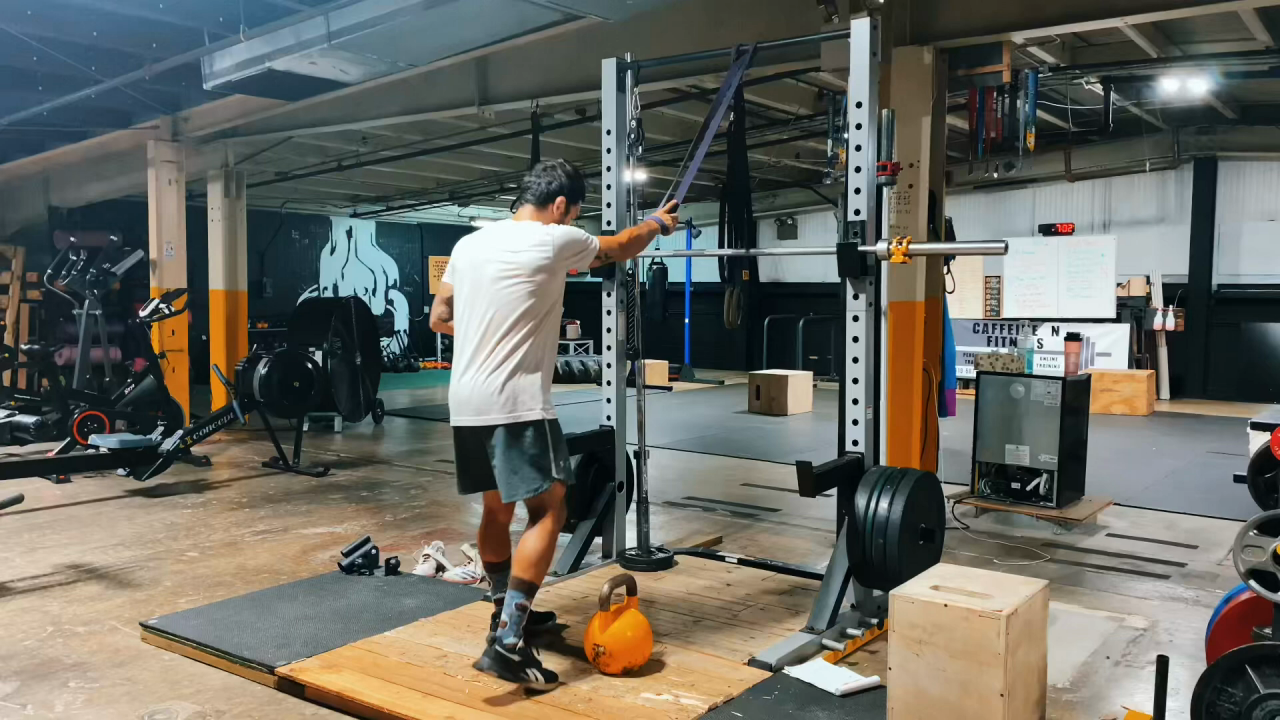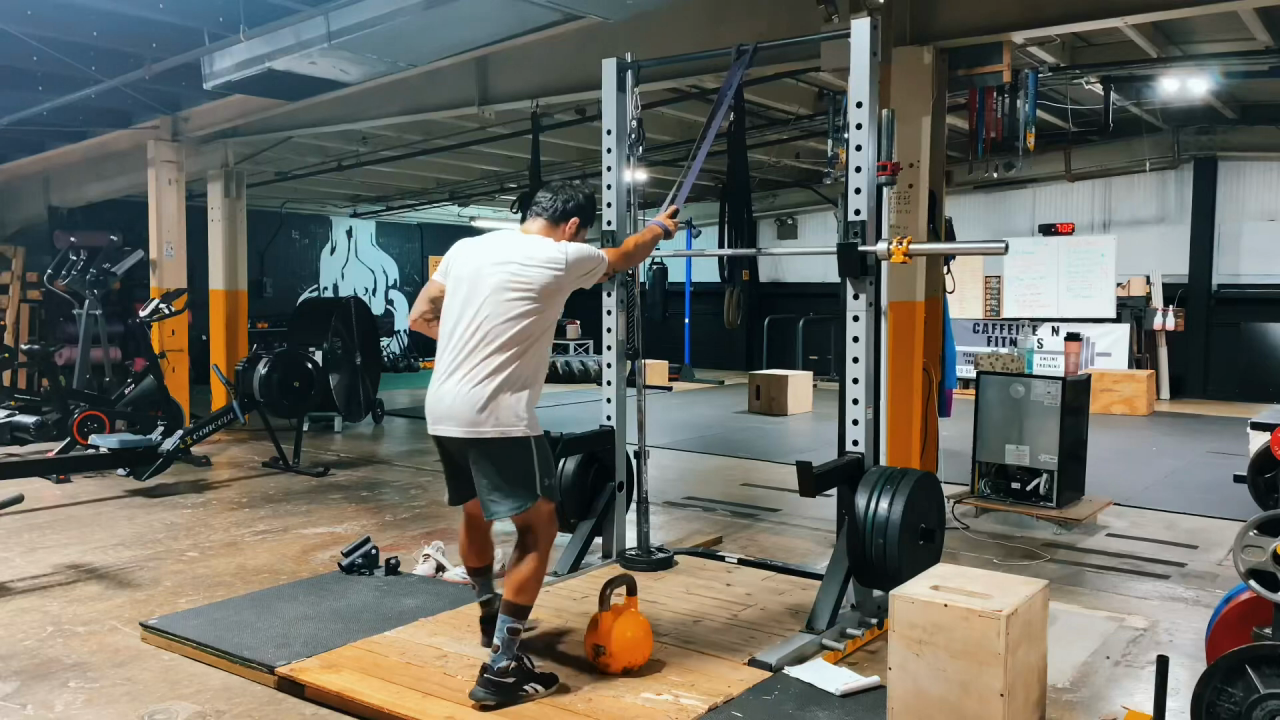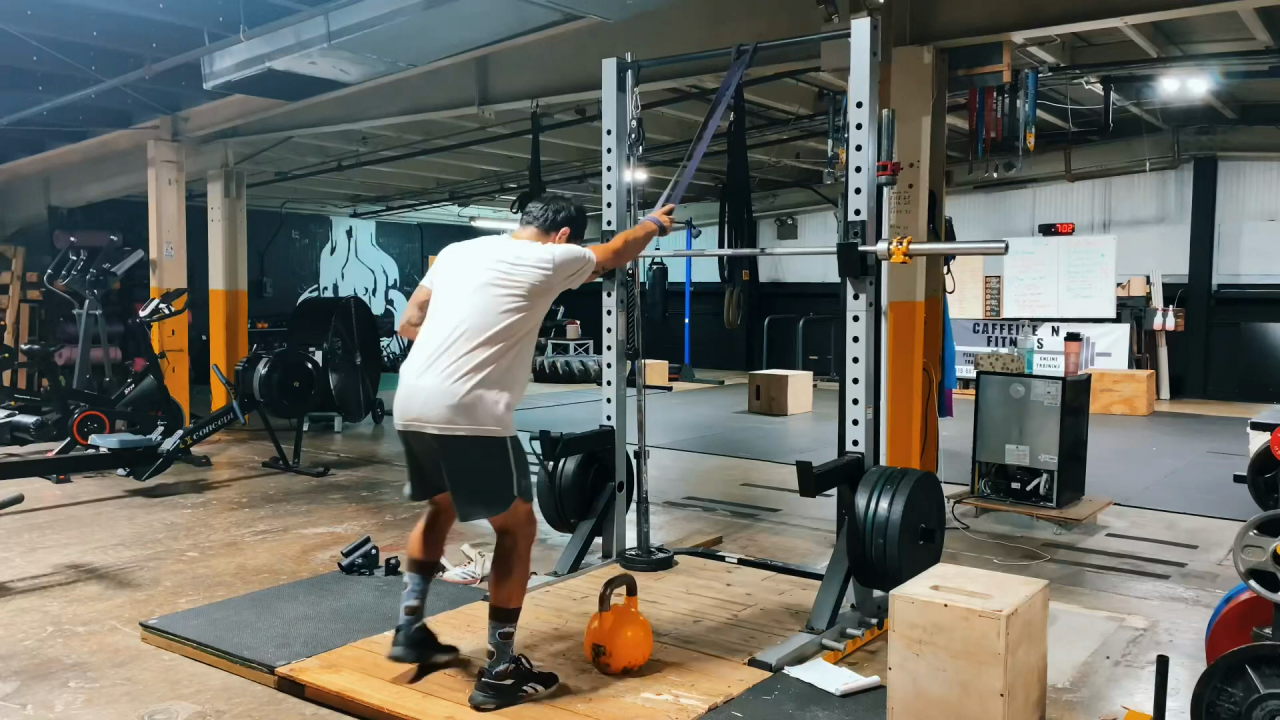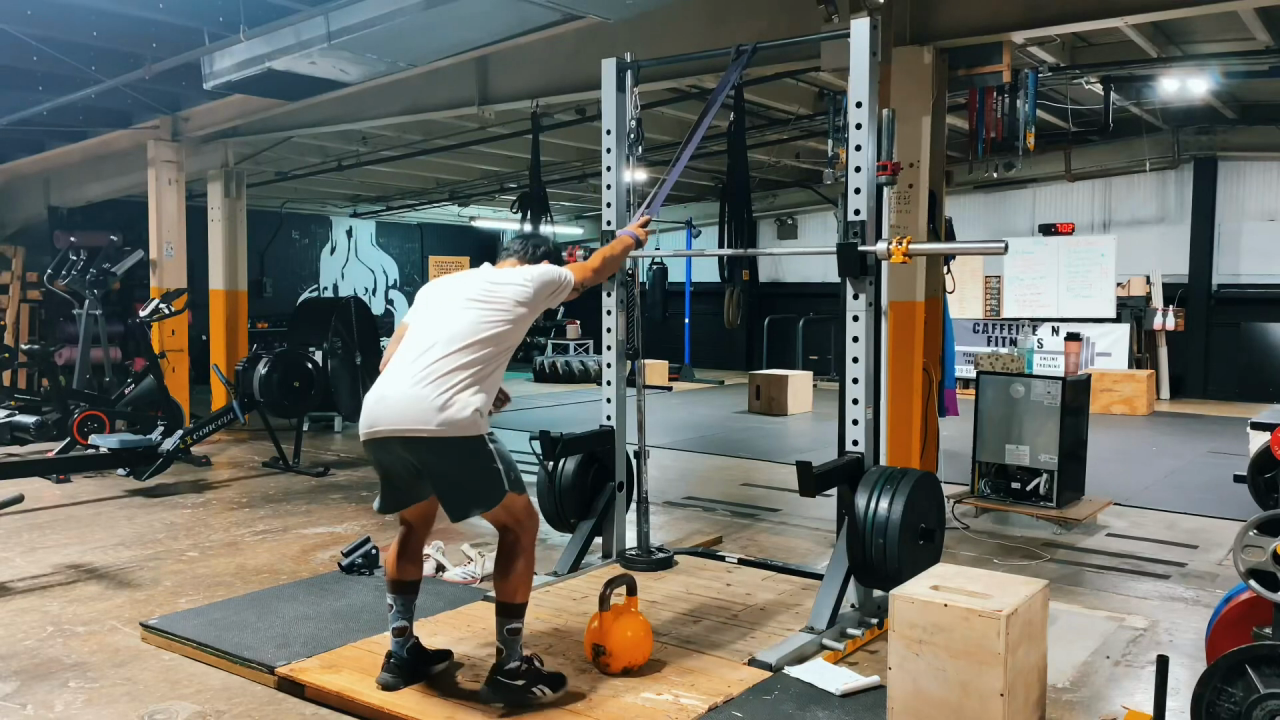
dt=0.2s
person 1, frame 1
left shoulder: (468, 245)
right shoulder: (555, 240)
left elbow: (440, 318)
right elbow: (618, 249)
right wrist: (659, 222)
left hip: (465, 401)
right hip: (515, 401)
left knee: (497, 508)
right knee: (547, 509)
left ankle: (508, 612)
right ankle: (506, 646)
person 1, frame 2
left shoulder: (464, 248)
right shoulder: (560, 259)
left elbow: (419, 317)
right elbow: (624, 255)
right wrist: (660, 227)
left hip: (442, 407)
right hip: (495, 416)
left knee: (477, 512)
right knee: (538, 527)
left ankle: (494, 617)
right ankle: (501, 669)
person 1, frame 3
left shoulder: (457, 252)
right shoulder: (548, 260)
left elbow: (409, 325)
right elbow: (615, 252)
right wrist: (653, 223)
left hip: (411, 402)
right hip: (468, 413)
left knee: (440, 507)
right knee: (516, 530)
left ankle: (410, 633)
right ankle: (500, 672)
person 1, frame 4
left shoulder: (440, 284)
right shoulder: (530, 280)
right elbow: (594, 269)
right wrist: (631, 237)
left hip: (376, 417)
right hip: (438, 421)
left knee: (415, 523)
right knee: (520, 525)
left ankle: (402, 654)
right ankle: (511, 670)
